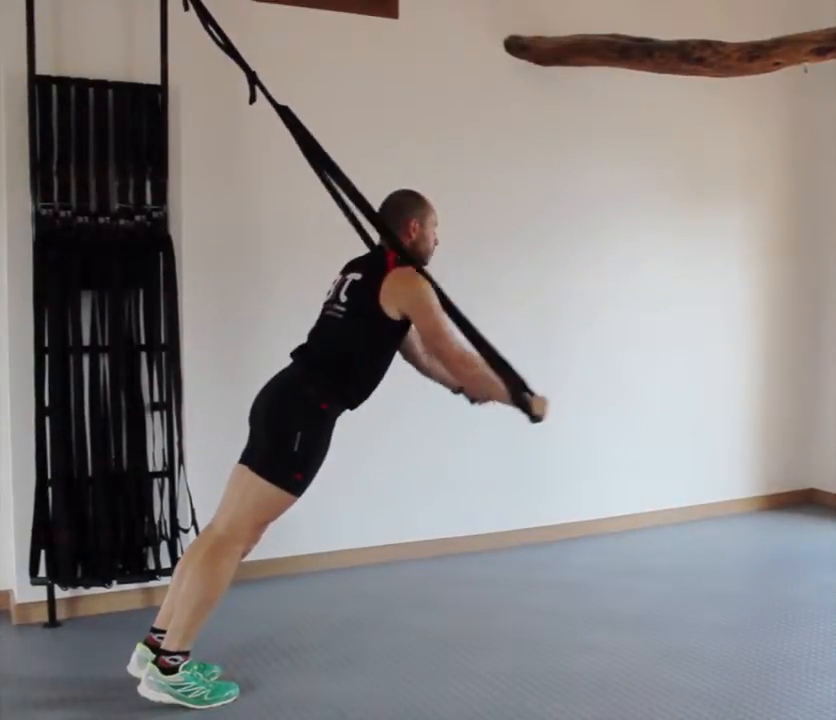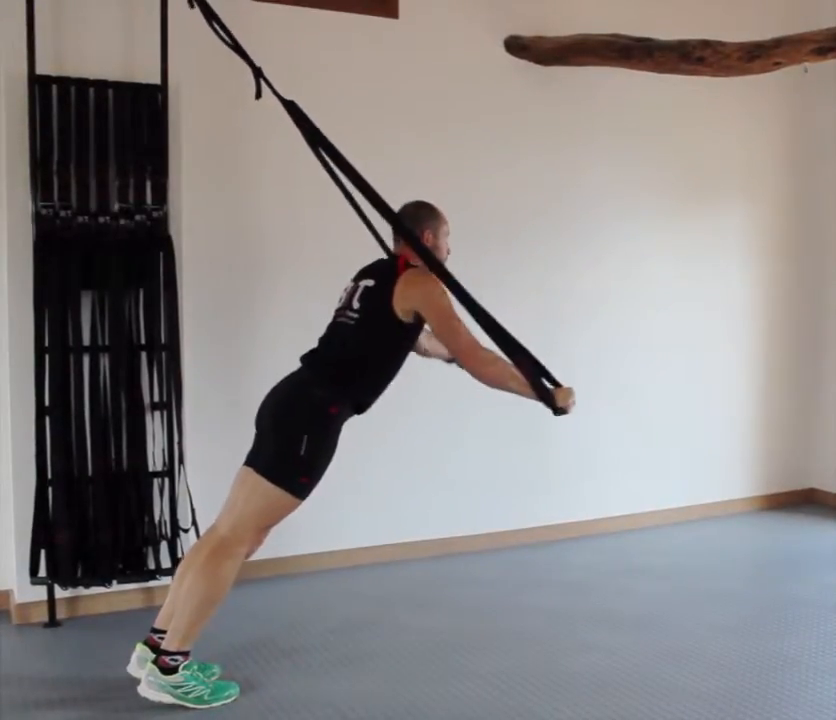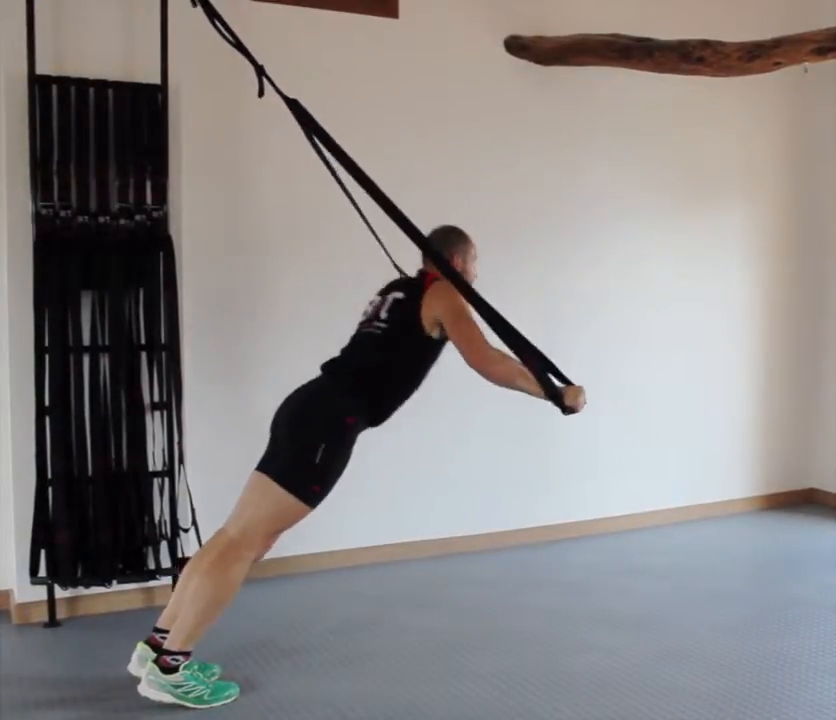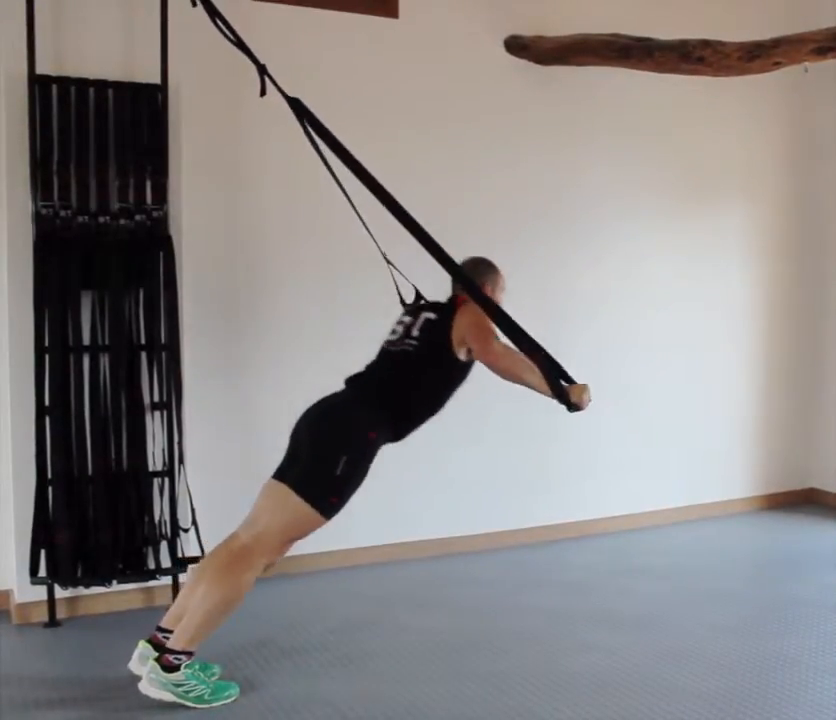
dt=0.2s
person 1, frame 1
left shoulder: (363, 271)
right shoulder: (406, 281)
left elbow: (412, 348)
right elbow: (452, 357)
left wrist: (459, 386)
right wrist: (522, 399)
left hip: (288, 398)
right hip: (304, 412)
left knee: (230, 533)
right knee: (233, 534)
left ankle: (156, 644)
right ankle: (167, 667)
person 1, frame 2
left shoulder: (376, 275)
right shoulder: (419, 283)
right elbow: (471, 355)
left wrist: (443, 352)
right wrist: (547, 392)
left hip: (296, 401)
right hip: (312, 414)
left knee: (233, 532)
right knee: (237, 536)
left ankle: (157, 644)
right ankle: (168, 666)
person 1, frame 3
left shoulder: (398, 290)
right shoulder: (444, 298)
right elbow: (484, 360)
right wrist: (558, 391)
left hip: (311, 407)
right hip: (329, 422)
left knee: (240, 535)
right knee: (246, 540)
left ankle: (158, 643)
right ankle: (168, 666)
person 1, frame 4
left shoulder: (423, 313)
right shoulder: (470, 321)
right elbow: (500, 359)
right wrist: (563, 390)
left hip: (331, 419)
right hip: (351, 435)
left knee: (253, 539)
right knee: (260, 546)
left ankle: (160, 643)
right ankle: (171, 664)
